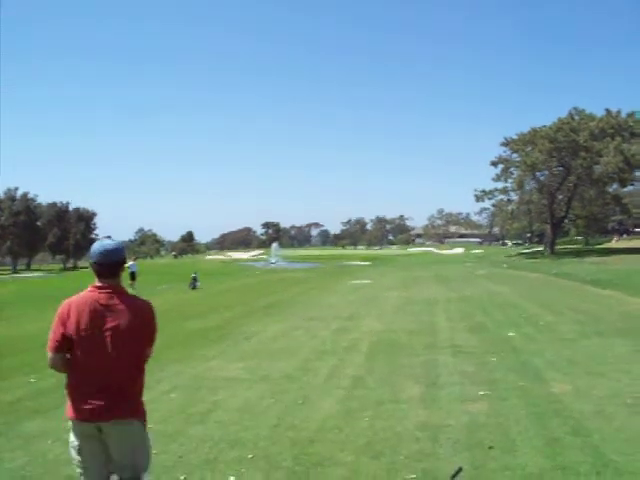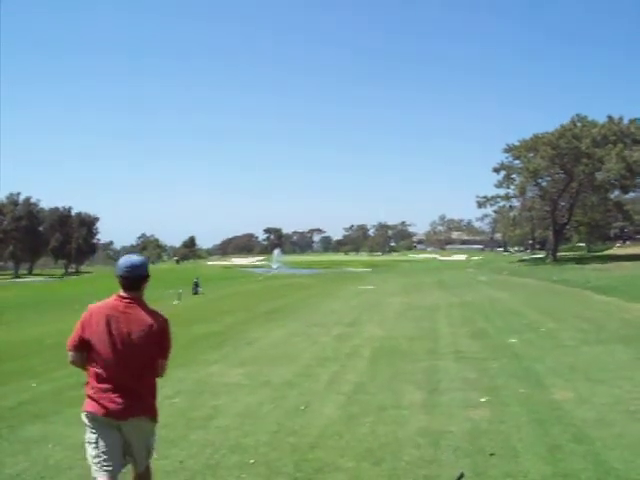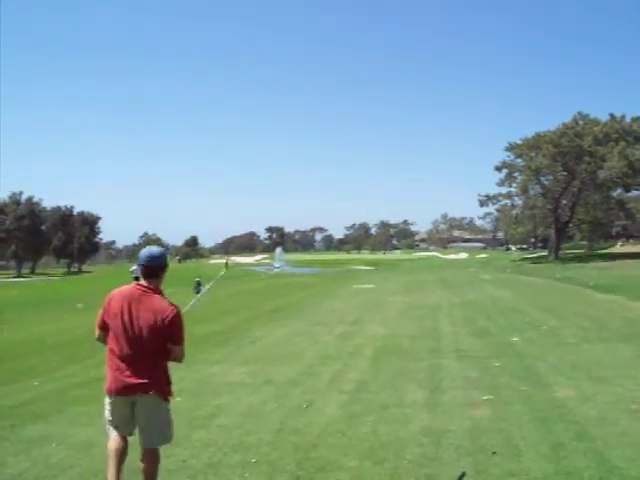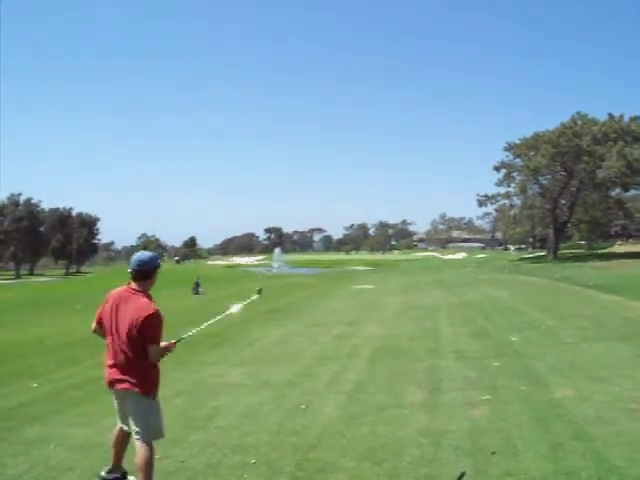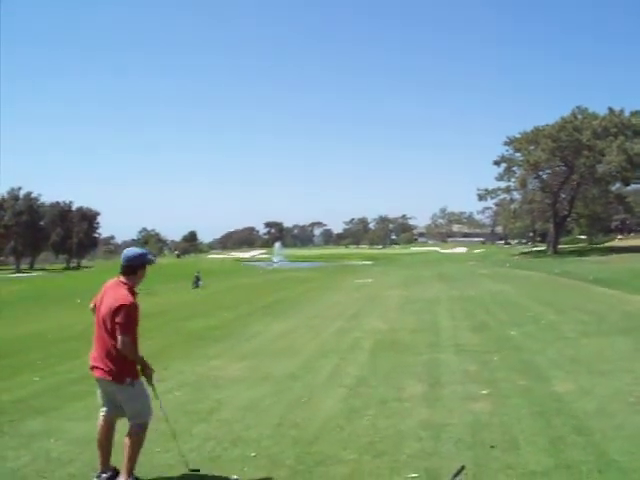
dt=0.4s
person 1, frame 1
left shoulder: (70, 307)
right shoulder: (142, 309)
left elbow: (55, 361)
right elbow: (145, 355)
left hip: (83, 412)
right hip: (125, 411)
person 1, frame 2
left shoulder: (93, 313)
right shoulder: (157, 322)
left elbow: (74, 358)
right elbow: (160, 370)
left hip: (98, 408)
right hip: (139, 409)
person 1, frame 3
left shoulder: (115, 297)
right shoulder: (169, 311)
left elbow: (100, 336)
right elbow: (177, 356)
left hip: (118, 383)
right hip: (152, 388)
left knee: (118, 433)
right knee: (150, 446)
person 1, frame 4
left shoulder: (113, 296)
right shoulder: (149, 311)
left elbow: (97, 328)
right elbow: (154, 356)
right wrist: (165, 347)
left hip: (116, 376)
right hip: (138, 382)
left knee: (125, 425)
right knee: (144, 439)
person 1, frame 5
left shoulder: (110, 286)
right shoulder: (127, 302)
left elbow: (94, 308)
right elbow: (124, 346)
right wrist: (144, 364)
left hip: (101, 365)
right hip: (120, 371)
left knee: (107, 417)
right knee: (140, 422)
